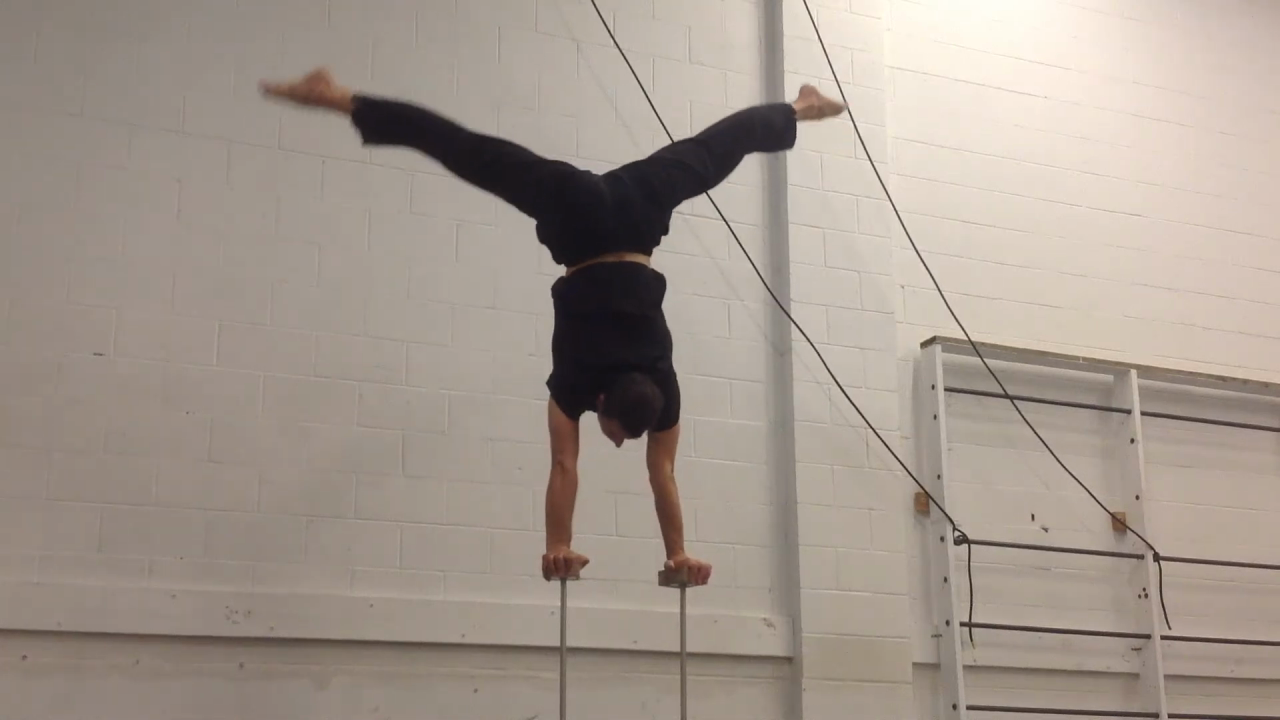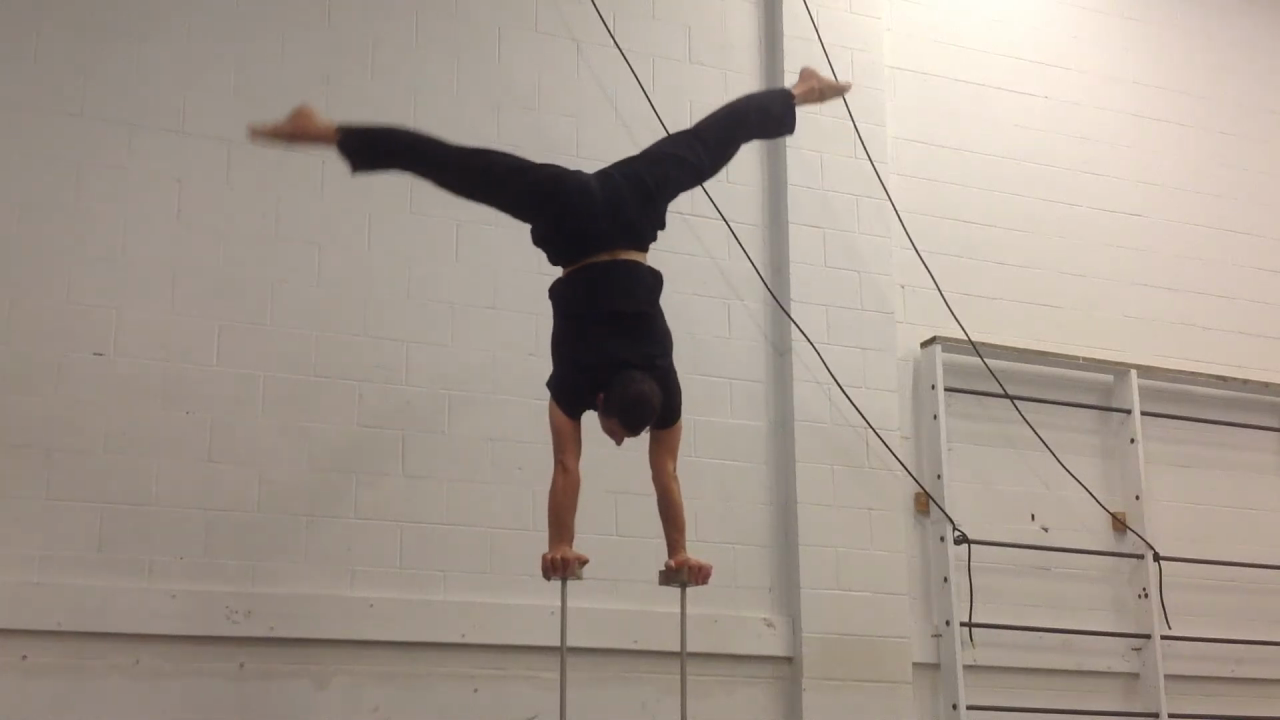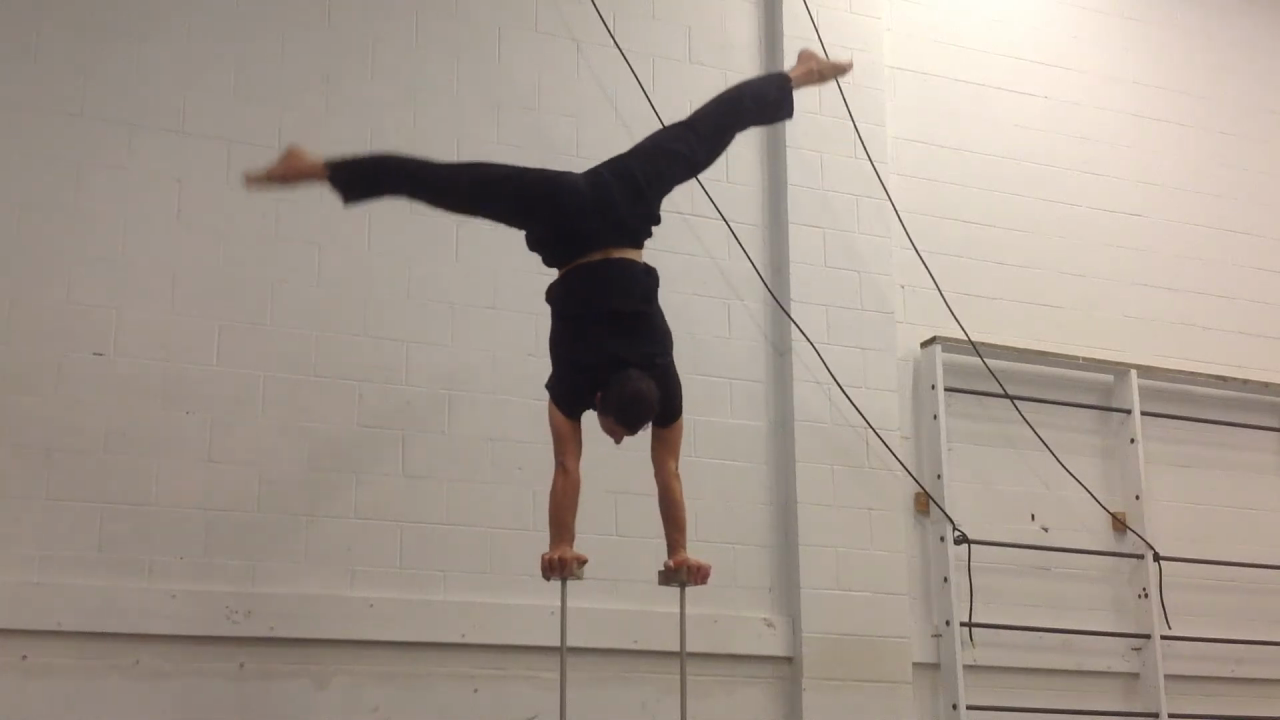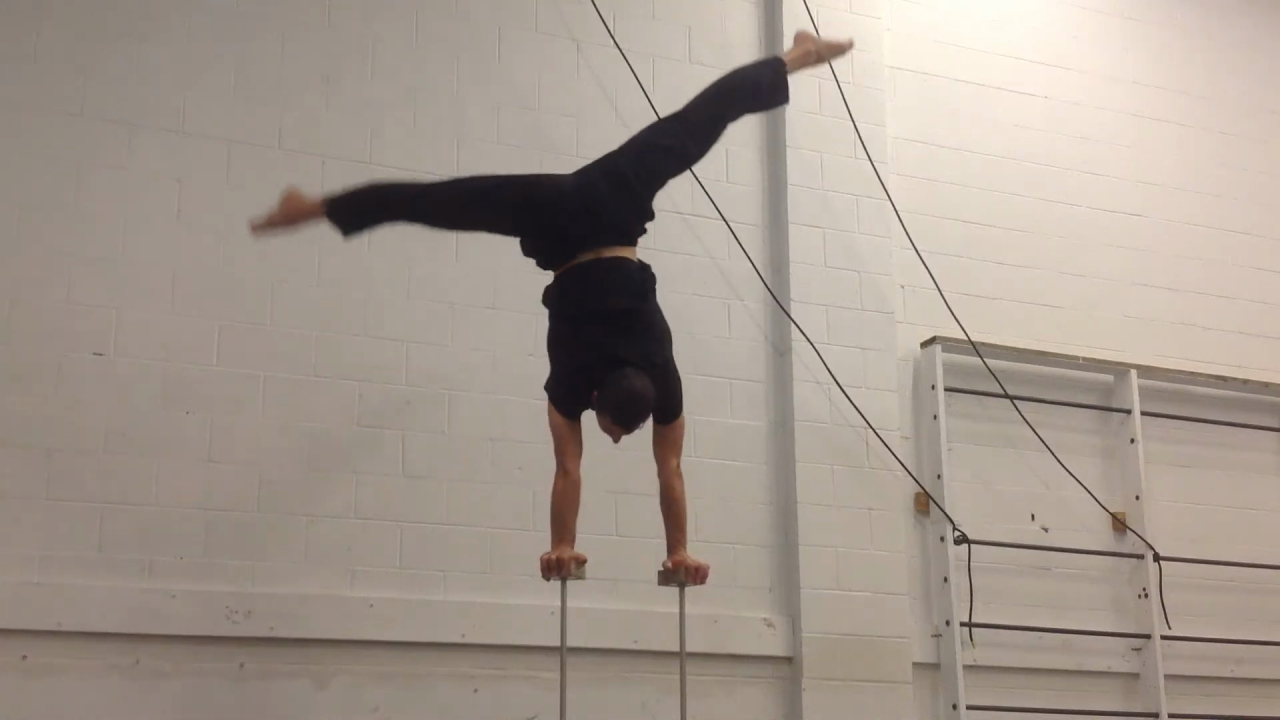
dt=0.1s
person 1, frame 1
left shoulder: (662, 387)
right shoulder: (574, 383)
left elbow: (663, 476)
right elbow: (563, 469)
left wrist: (678, 552)
right wrist: (559, 545)
left hip: (633, 211)
right hip: (585, 212)
left knee: (708, 153)
right knee: (461, 150)
left ankle: (796, 108)
right ankle: (342, 99)
person 1, frame 2
left shoulder: (664, 385)
right shoulder: (574, 383)
left elbow: (665, 474)
right elbow: (567, 469)
left wrist: (679, 553)
right wrist: (561, 545)
left hip: (629, 209)
right hip: (579, 215)
left knee: (706, 144)
right knee: (449, 162)
left ankle: (796, 93)
right ankle: (328, 131)
person 1, frame 3
left shoulder: (662, 383)
right shoulder: (573, 384)
left elbow: (667, 473)
right elbow: (567, 469)
left wrist: (680, 552)
right wrist: (562, 546)
left hip: (619, 206)
right hip: (573, 217)
left knee: (699, 136)
right knee: (436, 185)
left ankle: (793, 77)
right ankle: (319, 169)
person 1, frame 4
left shoulder: (663, 381)
right shoulder: (570, 383)
left elbow: (669, 469)
right elbow: (568, 469)
left wrist: (680, 551)
right wrist: (562, 545)
left hip: (613, 209)
right hip: (563, 216)
left knee: (694, 127)
right knee: (429, 202)
left ankle: (790, 60)
right ankle: (319, 206)
